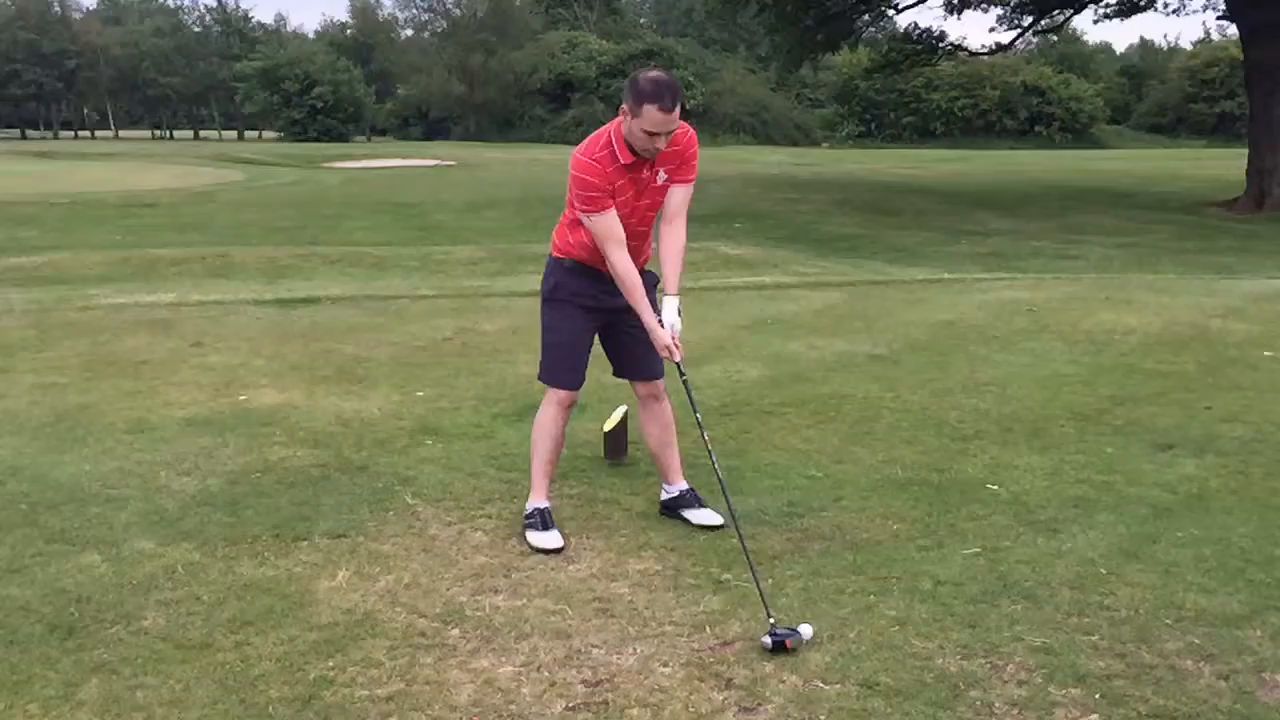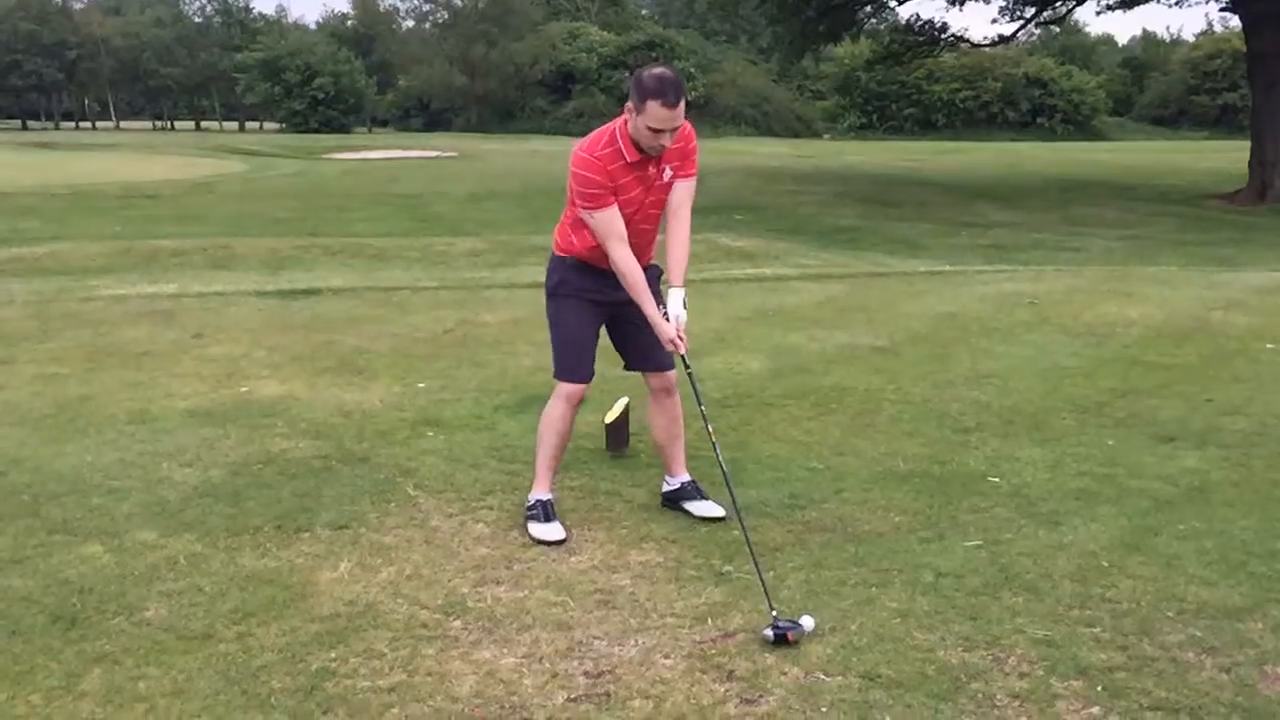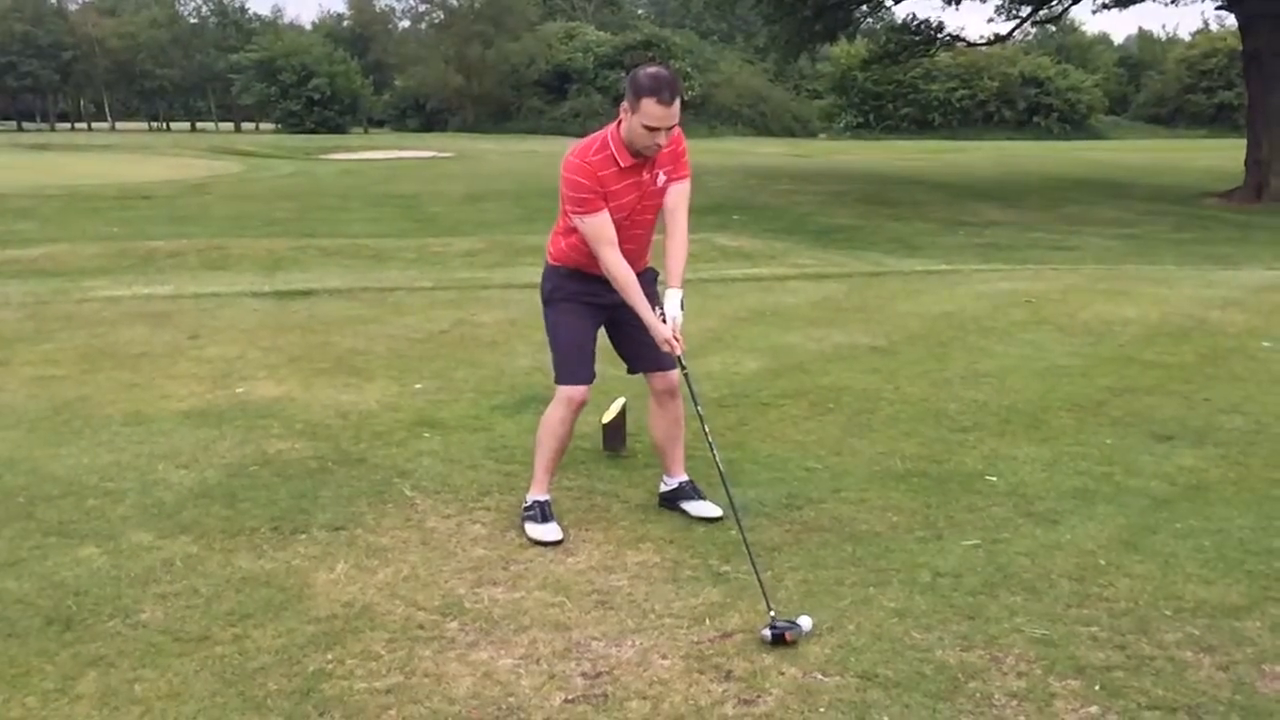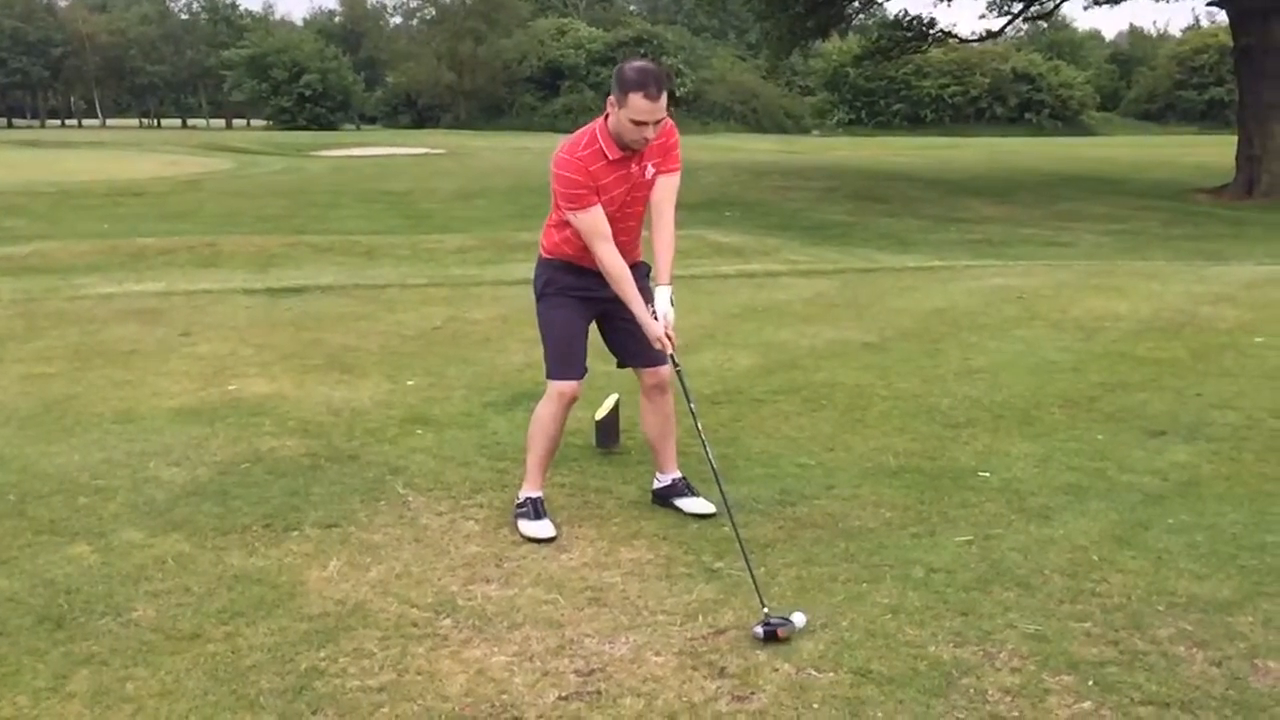
dt=0.5s
person 1, frame 1
left shoulder: (684, 143)
right shoulder: (589, 161)
left elbow: (673, 223)
right elbow: (614, 250)
left wrist: (670, 302)
right wrist: (652, 325)
left hip: (633, 275)
right hip: (575, 277)
left knee: (652, 388)
right knee: (562, 394)
left ankle: (674, 491)
right ankle: (537, 506)
person 1, frame 2
left shoulder: (683, 139)
right shoulder: (591, 159)
left elbow: (678, 218)
right elbow: (617, 249)
left wrist: (676, 295)
right wrist: (656, 320)
left hip: (640, 270)
right hip: (579, 274)
left knee: (664, 381)
right knee: (572, 388)
left ankle: (677, 482)
right ankle: (539, 498)
person 1, frame 3
left shoulder: (674, 146)
right shoulder: (583, 164)
left elbow: (677, 222)
right elbow: (606, 254)
left wrist: (674, 296)
right wrist: (652, 322)
left hip: (636, 274)
right hip: (574, 281)
left knee: (667, 382)
right knee: (574, 393)
left ankle: (675, 484)
right ankle: (536, 500)
person 1, frame 4
left shoulder: (665, 137)
right shoulder: (573, 159)
left elbow: (663, 216)
right elbow: (601, 248)
left wrist: (663, 293)
right wrist: (644, 319)
left hip: (627, 268)
right hip: (566, 274)
left knee: (658, 377)
right knee: (565, 387)
left ankle: (668, 480)
right ankle: (529, 497)
